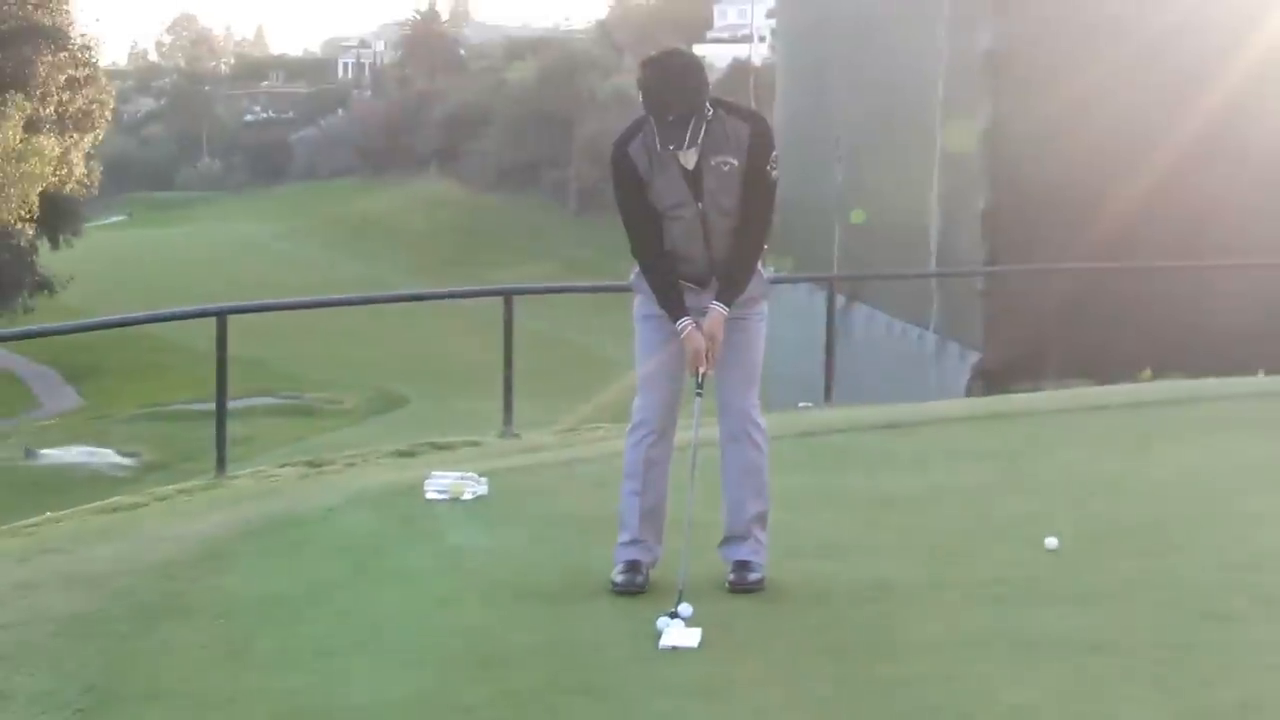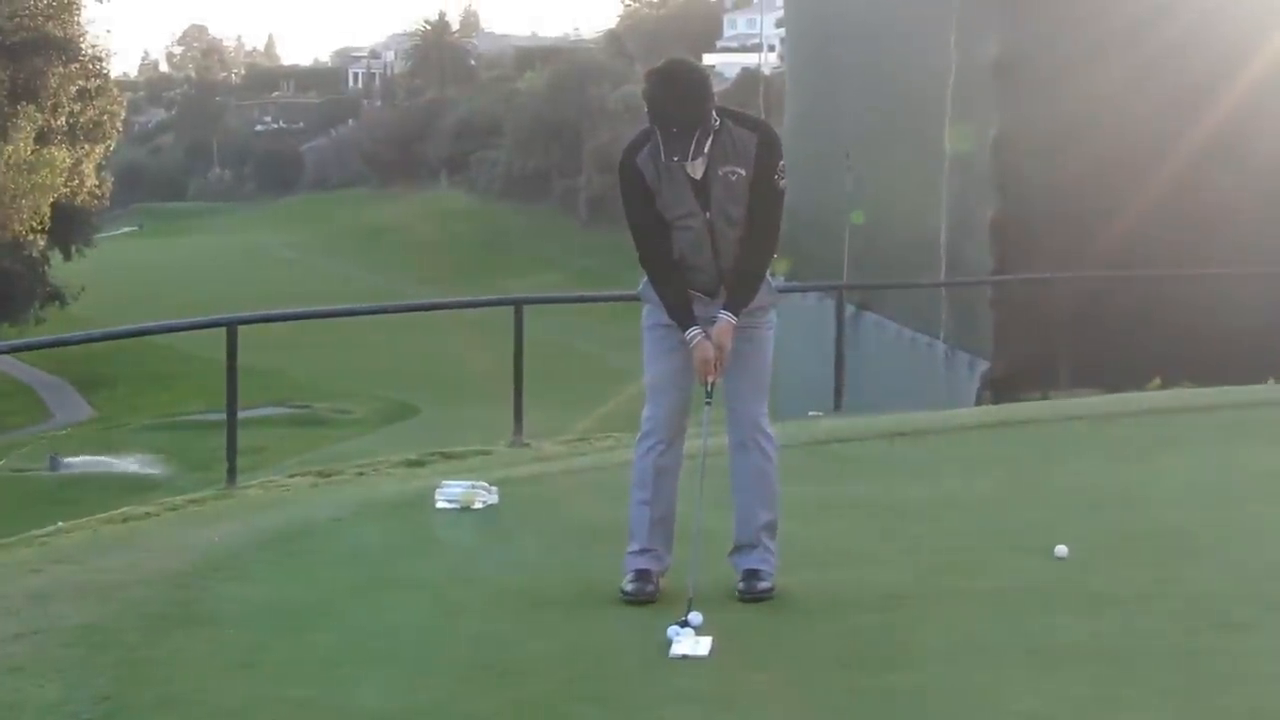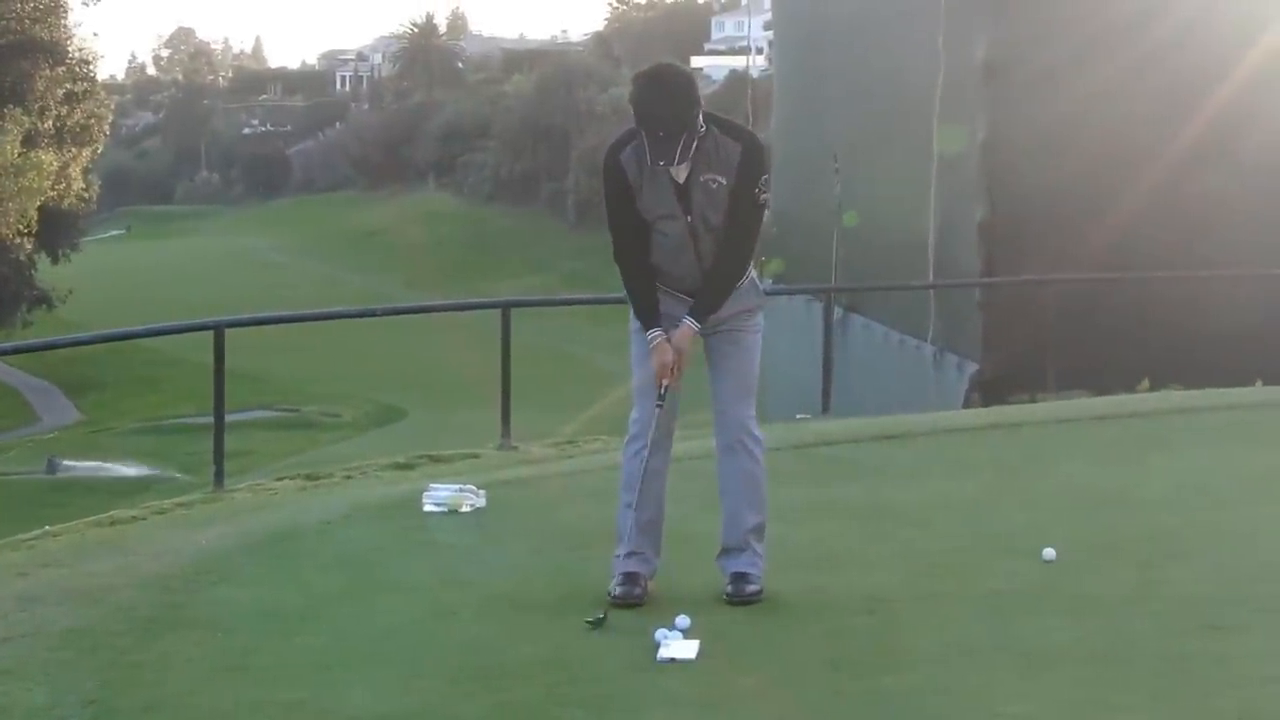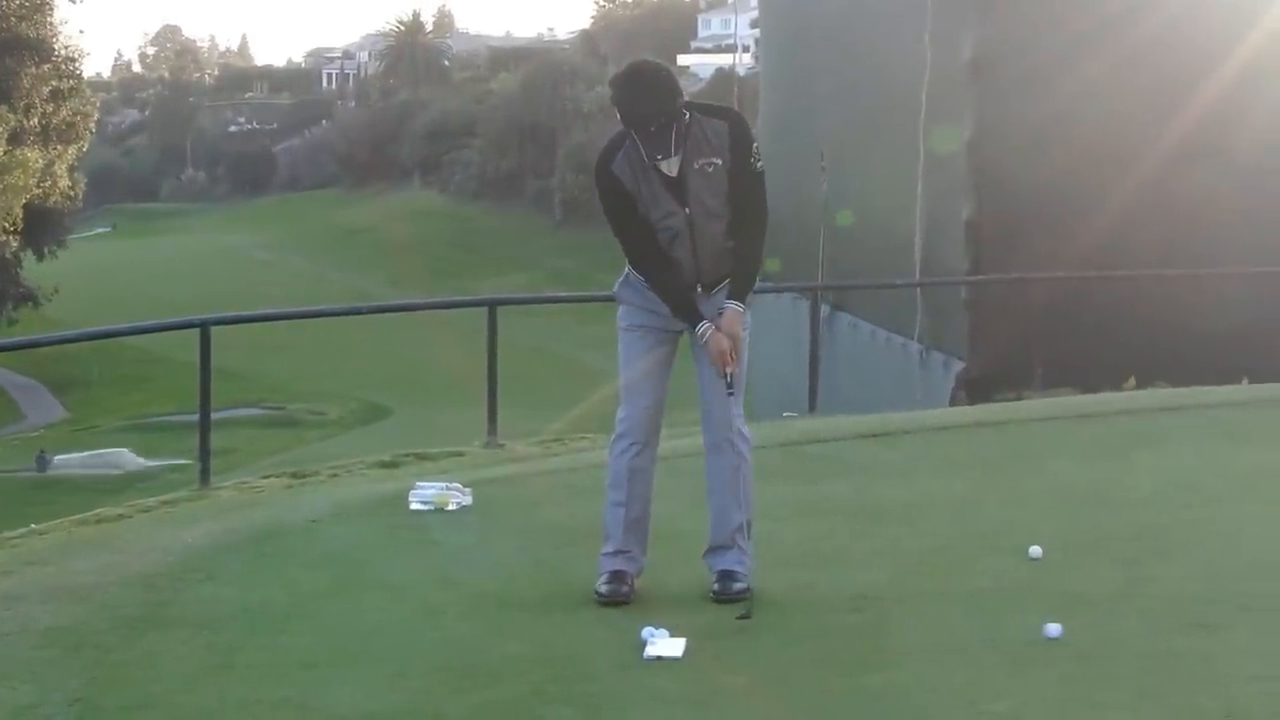
dt=1s
person 1, frame 1
left shoulder: (750, 132)
right shoulder: (630, 149)
left elbow: (755, 227)
right elbow: (645, 244)
left wrist: (720, 308)
right wrist: (684, 322)
left hip: (737, 287)
right hip: (664, 290)
left knee: (742, 417)
right knee: (650, 417)
left ankle: (746, 551)
right ankle: (634, 552)
person 1, frame 2
left shoulder: (758, 141)
right shoulder: (638, 159)
left elbow: (764, 238)
right elbow: (653, 254)
left wrist: (728, 317)
right wrist: (692, 331)
left hip: (746, 297)
right hip: (672, 299)
left knee: (751, 425)
right knee: (660, 425)
left ankle: (757, 559)
right ankle: (644, 560)
person 1, frame 3
left shoulder: (743, 150)
right shoulder: (622, 158)
left elbow: (738, 247)
right elbow: (629, 254)
left wrist: (692, 325)
right wrist: (655, 333)
left hip: (730, 299)
right hip: (657, 300)
left knee: (739, 427)
right knee: (646, 428)
left ankle: (744, 562)
right ankle: (633, 562)
person 1, frame 4
left shoulder: (728, 129)
right shoulder: (613, 164)
left elbow: (753, 218)
right elbow: (646, 256)
left wrist: (735, 305)
right wrist: (700, 327)
left hip: (723, 292)
right hip: (650, 298)
left knee: (727, 425)
right knee: (635, 425)
left ankle: (731, 560)
right ankle: (619, 561)
